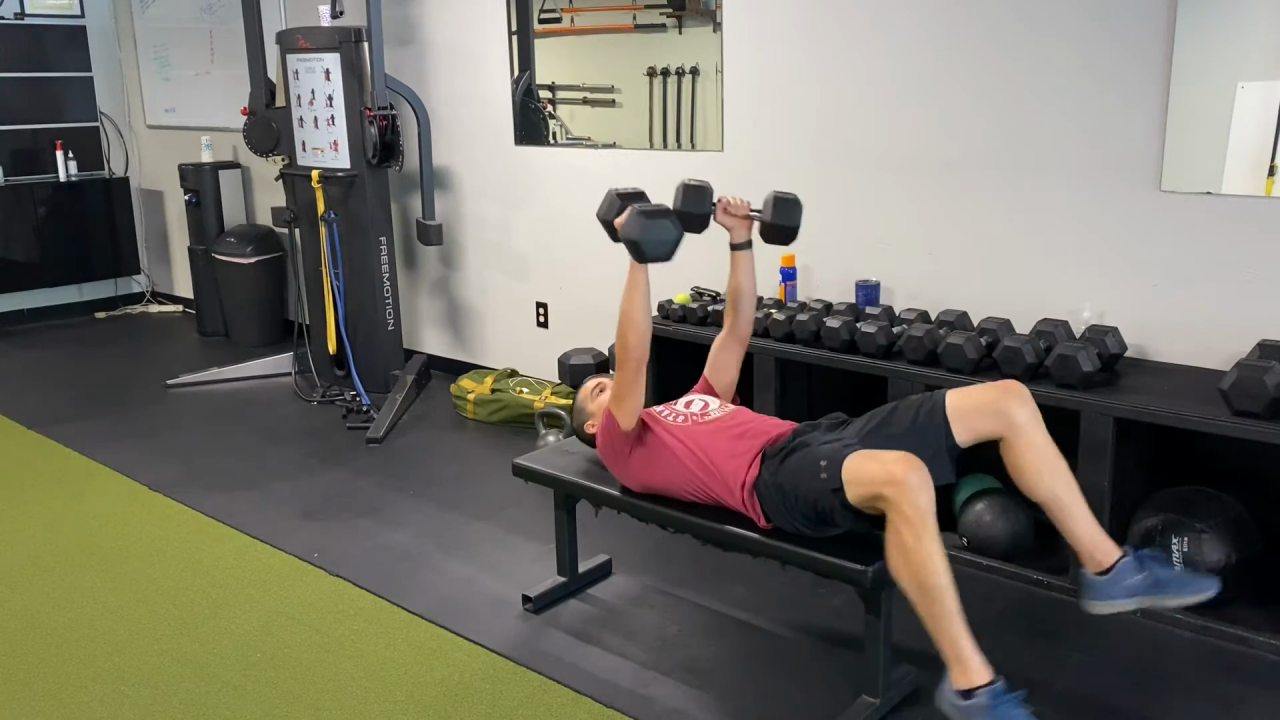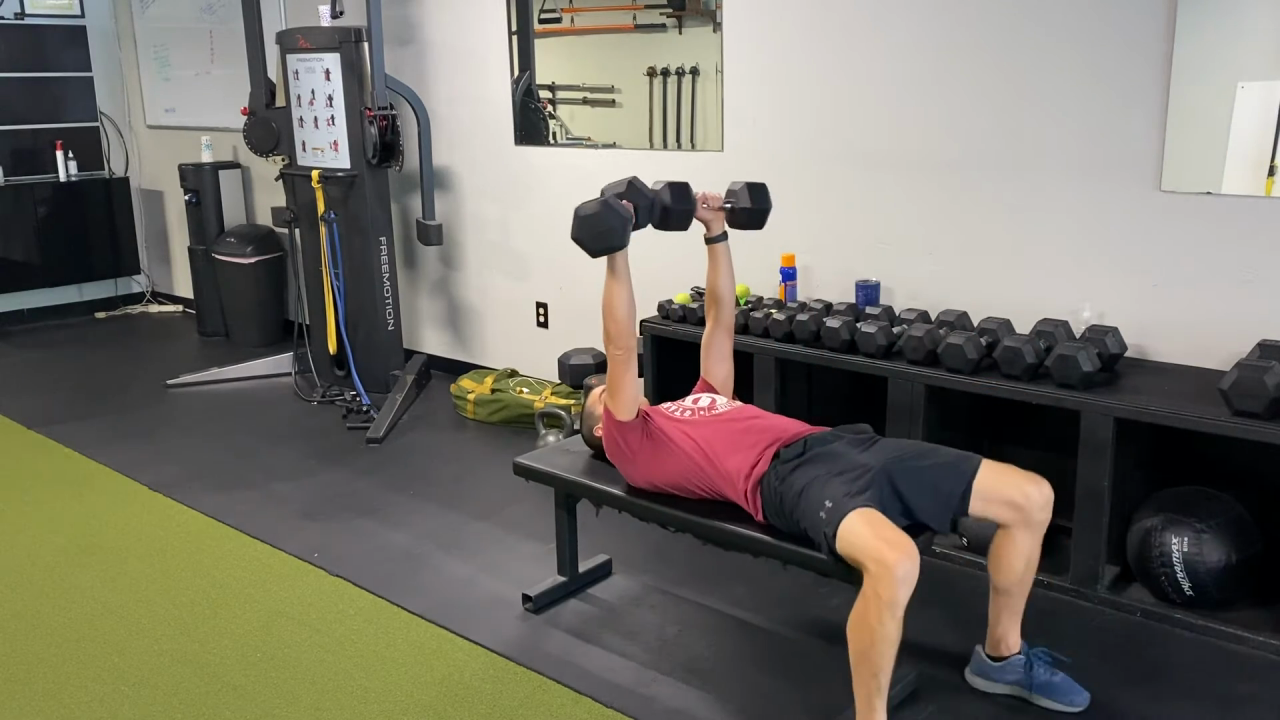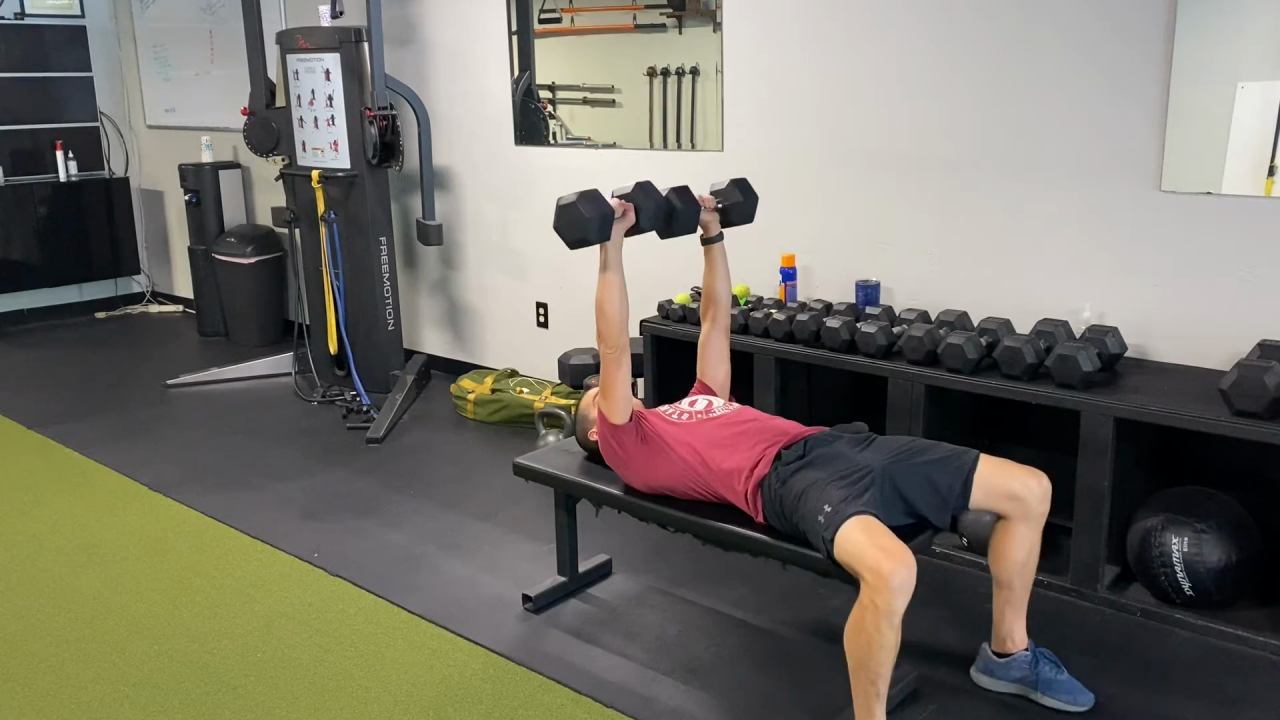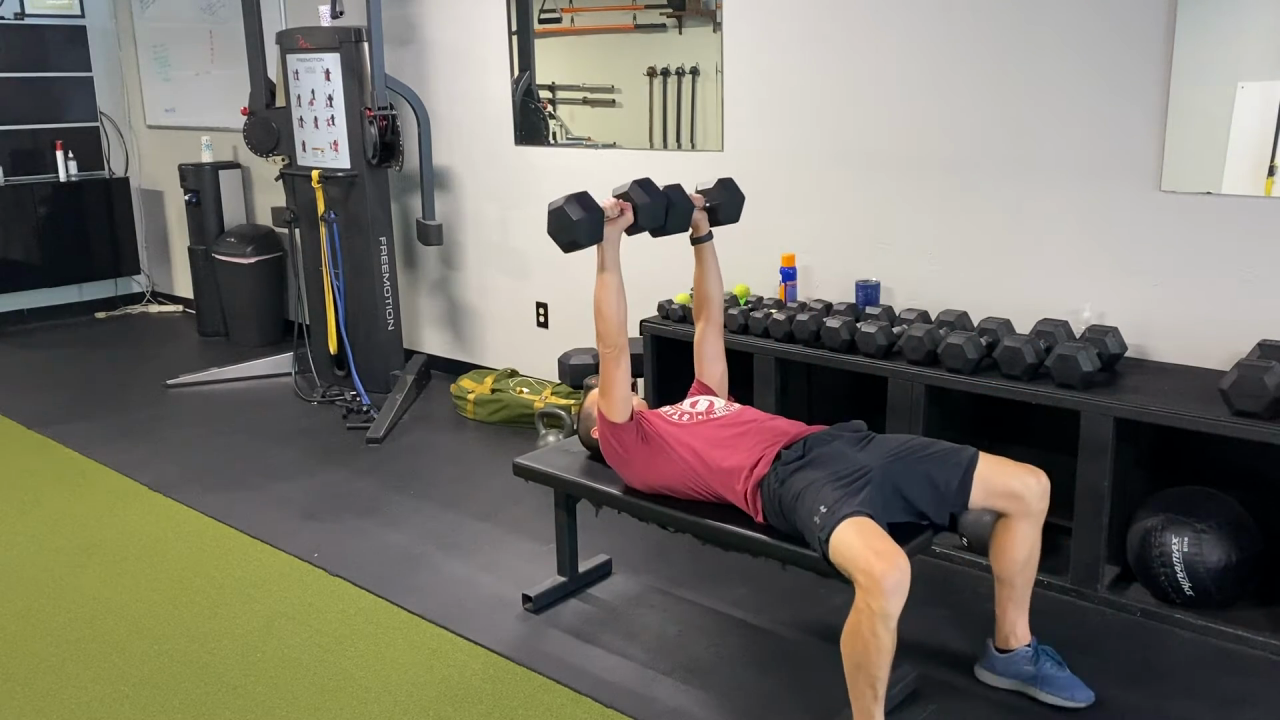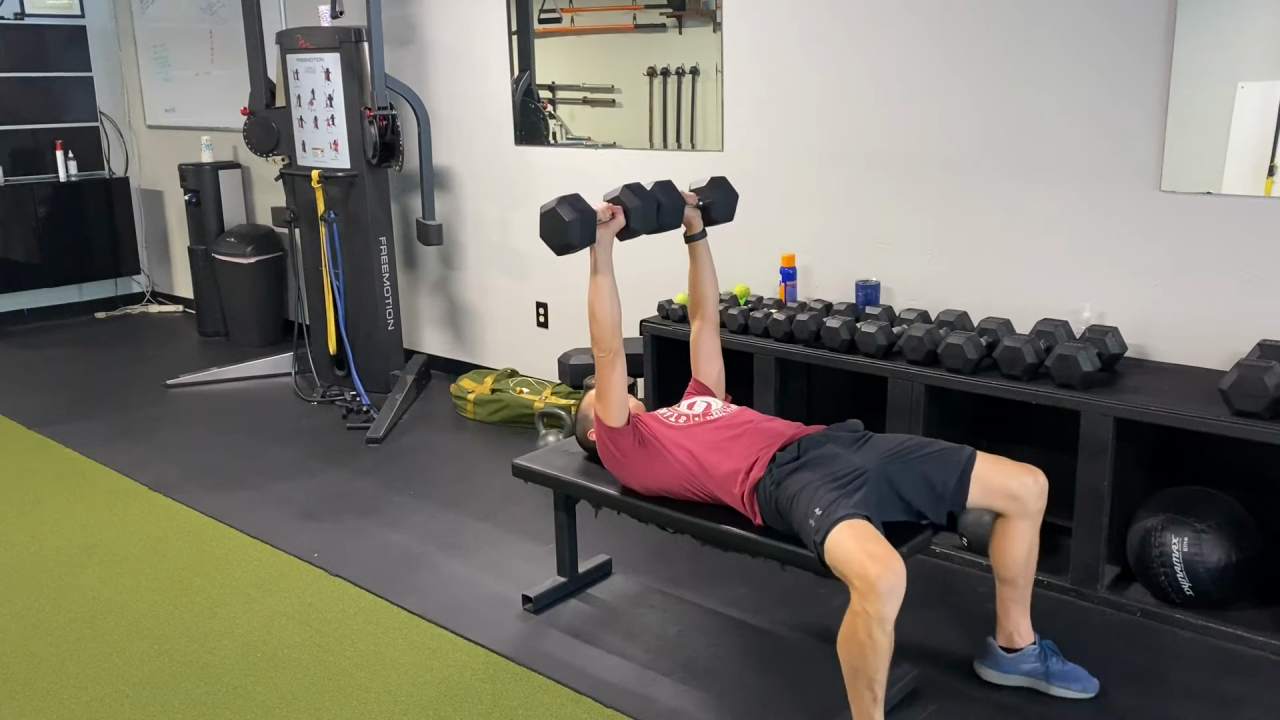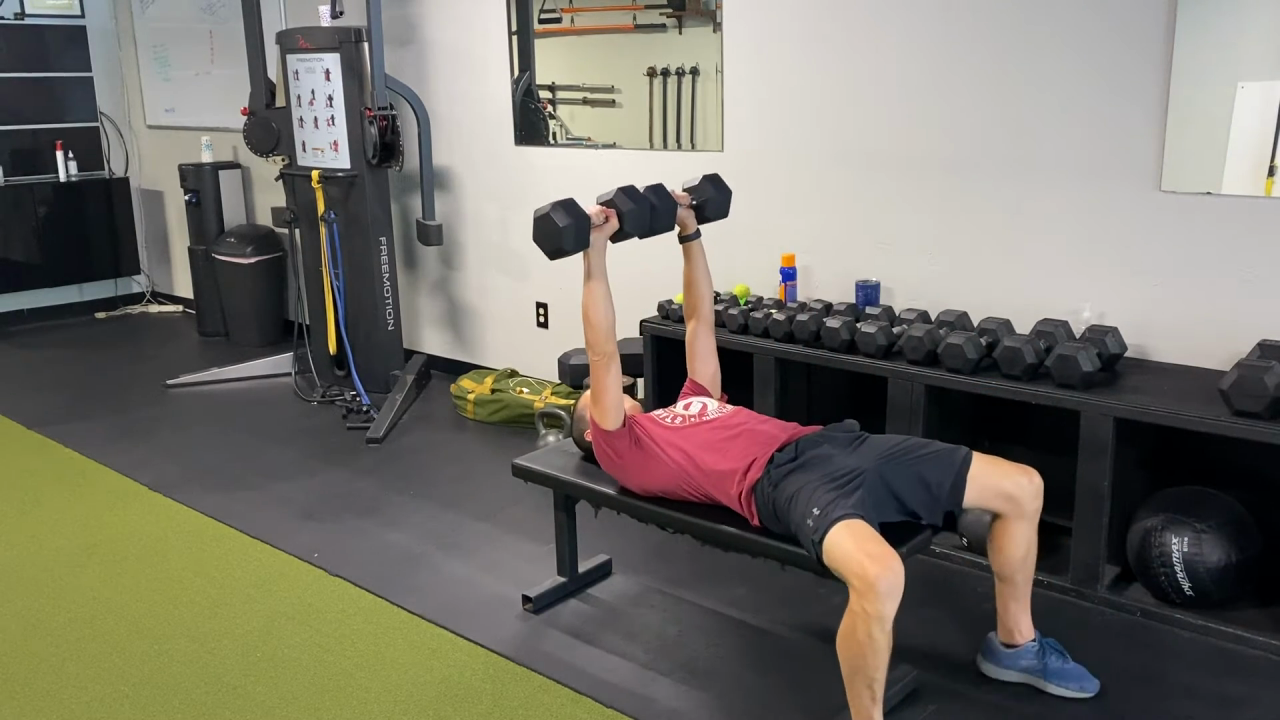
dt=0.3s
person 1, frame 1
left shoulder: (695, 402)
right shoulder: (627, 448)
left elbow: (738, 328)
right elbow: (632, 362)
left wrist: (740, 242)
right wrist: (638, 256)
left hip: (819, 436)
right hip: (776, 474)
left knee: (1005, 399)
right knee: (905, 479)
left ankle: (1108, 568)
person 1, frame 2
left shoulder: (697, 405)
right shoulder: (633, 445)
left elbow: (721, 322)
right elbow: (621, 352)
left wrist: (716, 235)
right wrist: (617, 250)
left hip: (842, 443)
right hip: (787, 475)
left knee: (1032, 497)
right knee: (895, 561)
left ankle: (1002, 655)
person 1, frame 3
left shoulder: (696, 406)
right shoulder: (627, 447)
left elbow: (715, 323)
right elbow: (615, 351)
left wrist: (712, 235)
right wrist: (611, 247)
left hip: (841, 443)
right hip: (787, 475)
left knee: (1029, 490)
right knee: (891, 572)
left ankle: (1008, 653)
person 1, frame 4
left shoulder: (695, 408)
right shoulder: (629, 446)
left elbow: (709, 322)
right elbow: (614, 351)
left wrist: (701, 235)
right wrist: (609, 247)
left hip: (838, 442)
right hip: (785, 476)
left knee: (1028, 488)
right knee: (885, 575)
left ankle: (1010, 648)
person 1, frame 5
left shoulder: (693, 407)
right shoulder: (627, 449)
left elbow: (704, 322)
right elbow: (608, 353)
left wrist: (696, 233)
right wrist: (601, 250)
right hip: (784, 474)
left knee: (1025, 486)
right knee: (880, 578)
left ankle: (1013, 647)
person 1, frame 6
left shoulder: (689, 405)
right shoulder: (622, 449)
left elbow: (700, 323)
right elbow: (603, 356)
left wrist: (689, 232)
right wrist: (596, 252)
left hip: (831, 443)
right hip: (780, 476)
left knee: (1022, 487)
right knee: (879, 577)
left ankle: (1014, 644)
